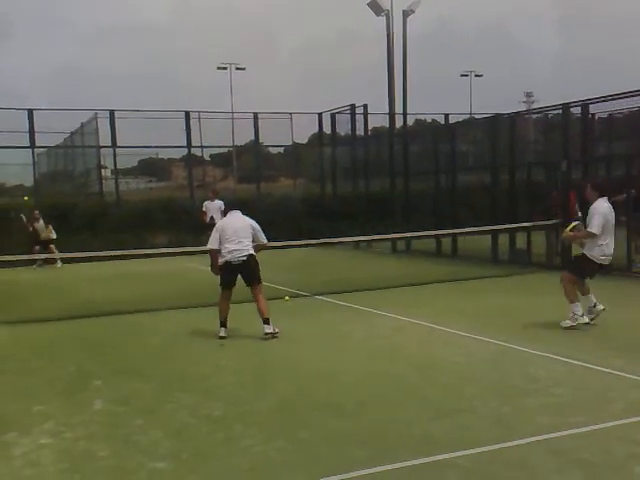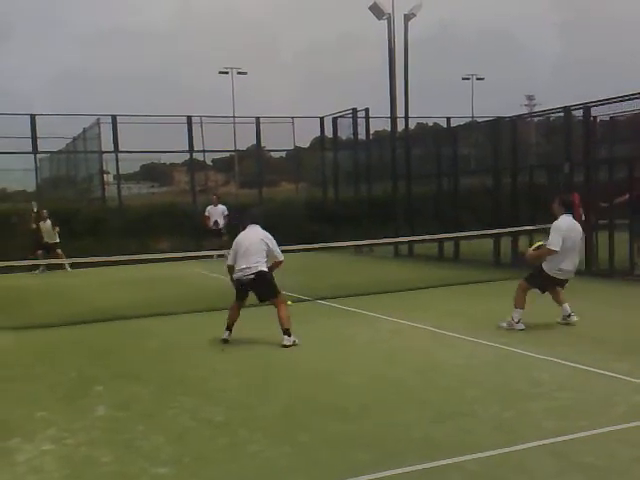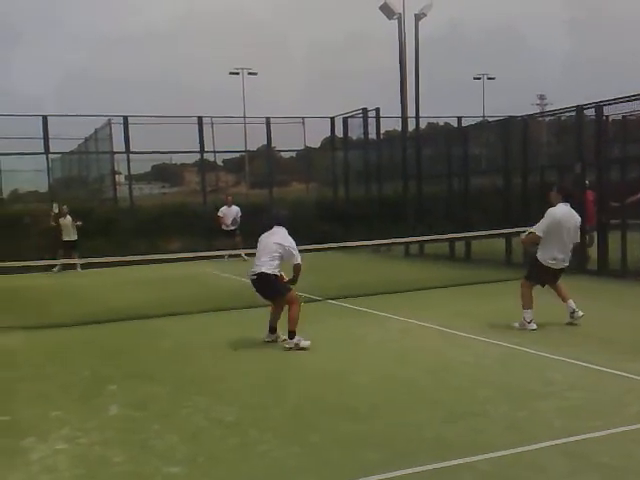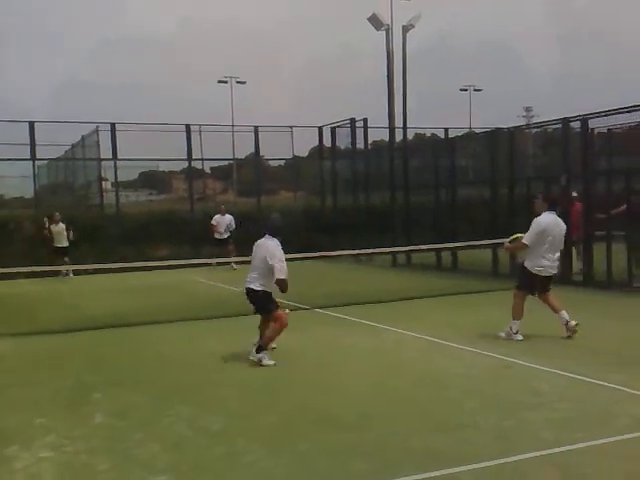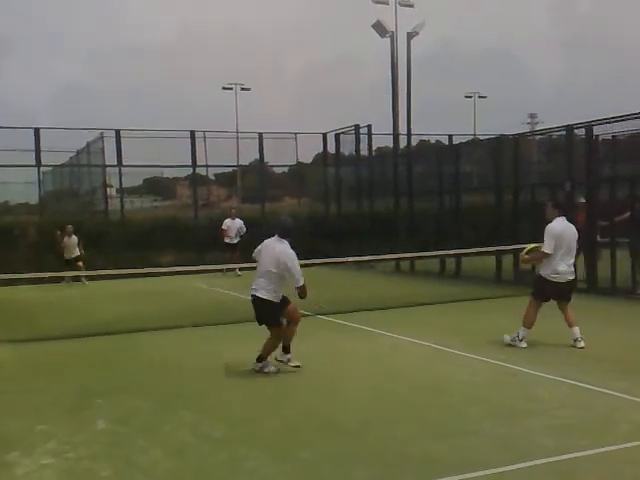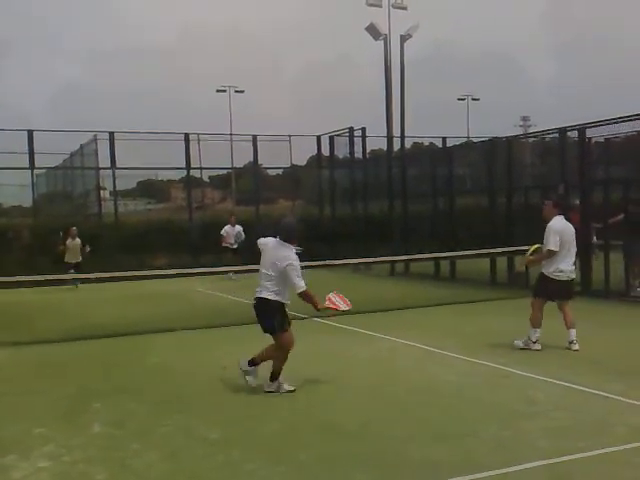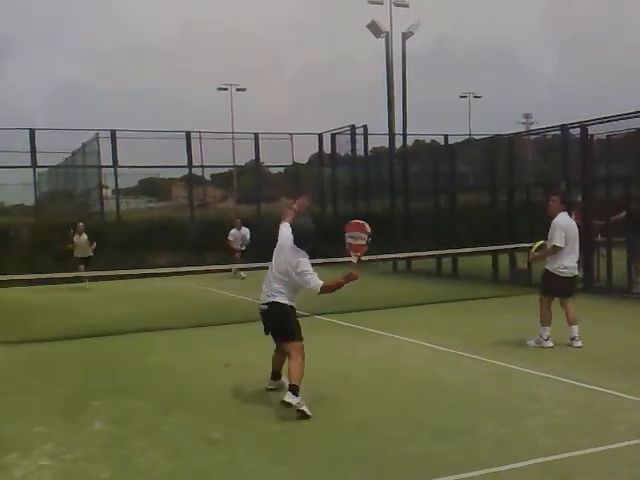
dt=0.2s
person 1, frame 1
left shoulder: (220, 223)
right shoulder: (249, 221)
left elbow: (212, 249)
right elbow: (263, 244)
left wrist: (213, 265)
left hip: (226, 262)
right hip: (246, 259)
left knee: (225, 295)
right knee: (258, 293)
left ankle: (223, 329)
right ankle: (268, 327)
person 1, frame 2
left shoulder: (238, 238)
right shoulder: (265, 236)
left elbow: (230, 264)
right elbow: (279, 260)
left wrist: (234, 279)
right wrist: (268, 271)
left hip: (240, 276)
right hip: (258, 274)
left knee: (238, 303)
right knee: (280, 303)
left ankle: (227, 333)
right ankle: (287, 337)
person 1, frame 3
left shoulder: (264, 237)
right shoulder: (286, 238)
right elbow: (297, 264)
right wrist: (293, 280)
left hip: (256, 276)
right hip: (266, 276)
left knee: (279, 302)
right knee: (294, 301)
left ankle: (272, 334)
right ankle: (292, 339)
person 1, frame 4
left shoulder: (259, 243)
right shoulder: (276, 250)
right elbow: (280, 280)
right wrist: (284, 288)
left hip: (254, 287)
right hip: (259, 291)
left knee: (269, 317)
right knee: (282, 320)
left ankle: (263, 341)
right ankle: (258, 353)
person 1, frame 5
left shoulder: (266, 244)
right shoulder: (288, 255)
left elbow: (255, 256)
right elbow: (299, 285)
right wrist: (303, 294)
left hip: (270, 295)
right hip: (266, 298)
left knee: (295, 315)
right knee: (277, 331)
left ankle: (285, 354)
right ankle: (260, 362)
person 1, frame 6
left shoulder: (269, 243)
right shoulder: (290, 259)
left elbow: (260, 242)
right elbow: (301, 290)
left wrist: (280, 235)
right wrist: (316, 303)
left hip: (264, 300)
right hip: (271, 303)
left knee: (286, 342)
right knee: (286, 343)
left ankle: (274, 382)
right ankle: (250, 365)
person 1, frame 7
left shoulder: (285, 240)
right shoulder: (301, 263)
left elbow: (286, 220)
right elbow: (321, 288)
left wrist: (296, 208)
right wrist: (346, 280)
left hip: (267, 305)
right hip: (282, 309)
left knee: (283, 345)
right knee: (297, 354)
left ankle: (275, 380)
right ankle: (293, 396)
person 2, frame 1
left shoulder: (597, 207)
right shoulder: (606, 206)
left elbow: (593, 233)
left wrist: (573, 236)
right wrist: (580, 238)
left hip: (593, 254)
right hip: (601, 254)
left knee: (566, 278)
right knee: (577, 280)
left ankle: (577, 314)
right ankle: (594, 307)
person 2, frame 2
left shoulder: (559, 224)
right shoulder: (577, 226)
left elbow: (551, 250)
left wrist: (534, 254)
left hip: (552, 269)
right hip: (567, 269)
left knee: (522, 287)
right knee: (552, 288)
left ankle: (516, 322)
right ankle: (569, 315)
person 2, frame 3
left shoulder: (553, 212)
right shoulder: (576, 217)
left elbow: (537, 234)
right elbow: (575, 241)
left wrist: (525, 239)
left hip: (546, 259)
right hip: (563, 260)
left knee: (526, 285)
right knee: (554, 283)
left ankle: (528, 321)
right ankle: (574, 312)
person 2, frame 4
left shoulder: (539, 221)
right shoulder: (561, 224)
left elbow: (525, 244)
right elbow: (559, 247)
left wrist: (510, 247)
left hip: (533, 267)
right hip: (550, 268)
left knee: (518, 295)
right knee: (545, 295)
left ankle: (514, 331)
right ankle: (567, 322)
person 2, frame 5
left shoulder: (552, 227)
right shoulder: (572, 229)
left elbow: (546, 252)
left wrist: (528, 259)
left hip: (550, 275)
right hip: (568, 276)
left knee: (534, 305)
right knee: (565, 306)
left ankle: (519, 338)
right ankle: (578, 339)
person 2, frame 6
left shoulder: (553, 225)
right shoulder: (569, 226)
left elbow: (552, 251)
left wrist: (534, 259)
right wrist: (541, 256)
left hip: (552, 274)
right hip: (568, 273)
left knee: (537, 304)
right knee: (564, 306)
left ankle: (533, 340)
right ankle: (573, 341)
person 2, frame 7
left shoulder: (558, 221)
right shoulder: (571, 222)
left elbow: (556, 247)
left wrist: (538, 255)
right wrist: (544, 252)
left hip: (556, 270)
right hip: (570, 270)
left knee: (545, 301)
right knee: (566, 302)
left ankle: (545, 338)
right ankle: (575, 337)
